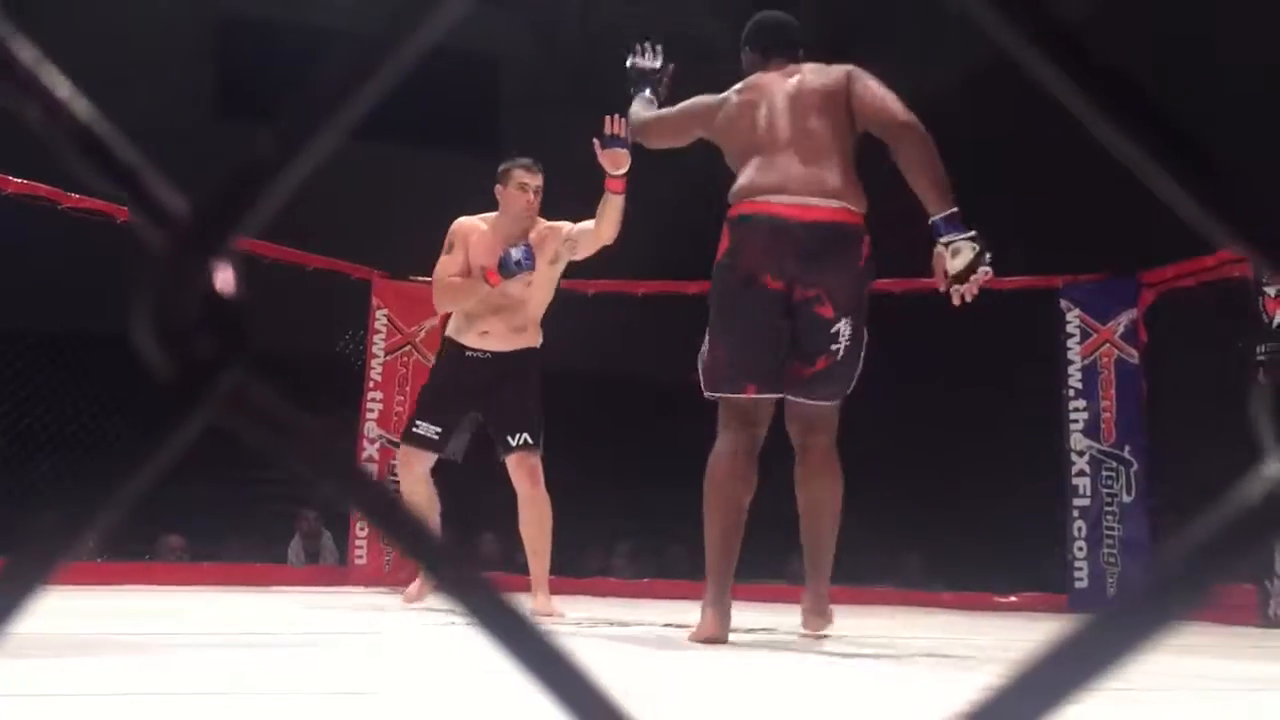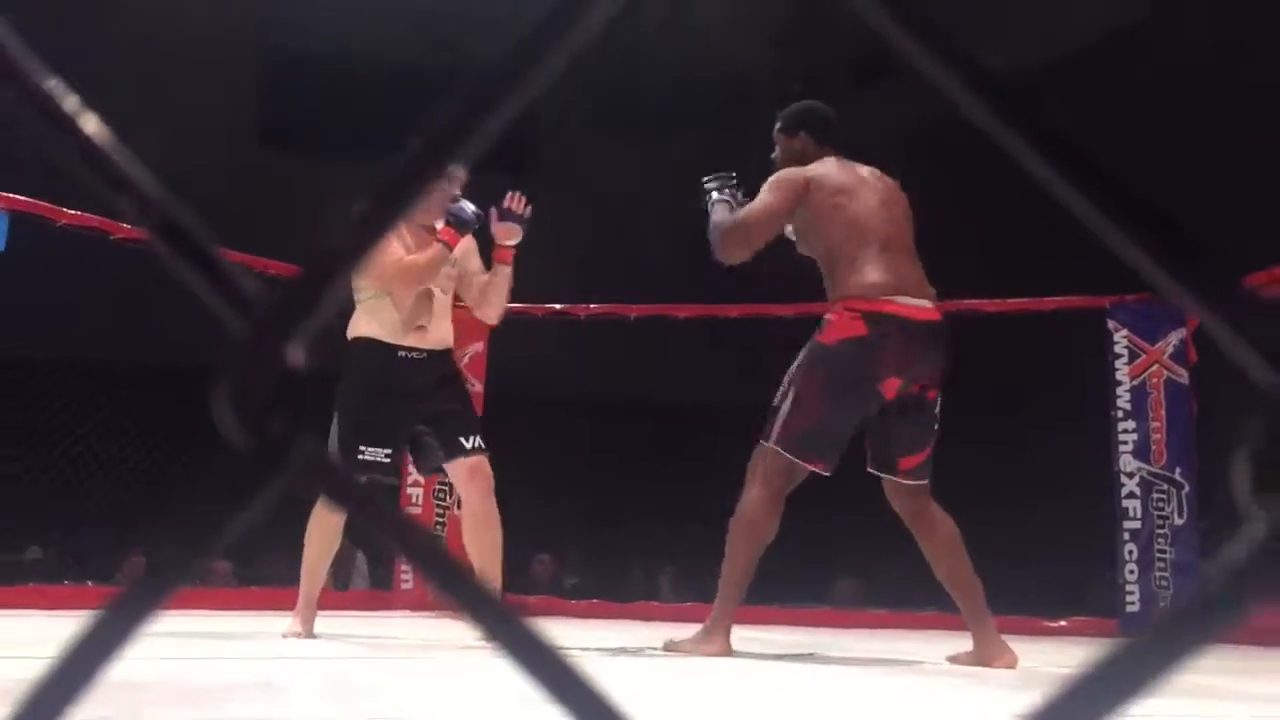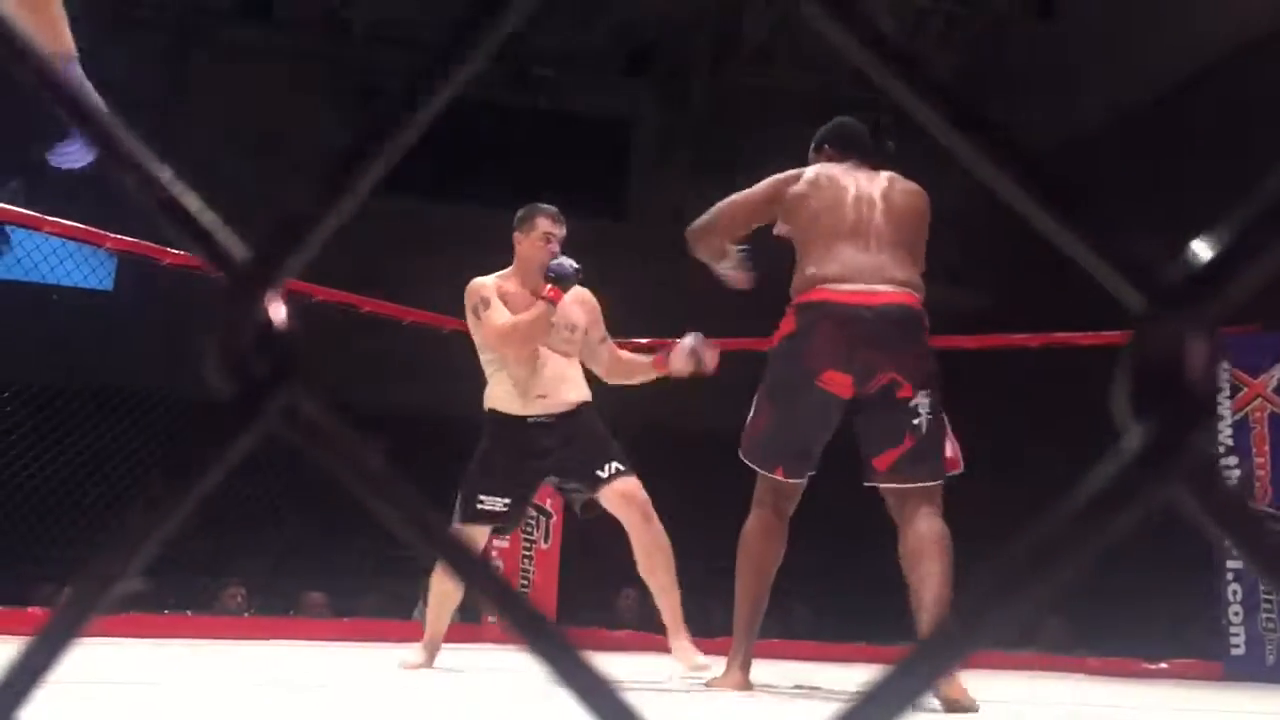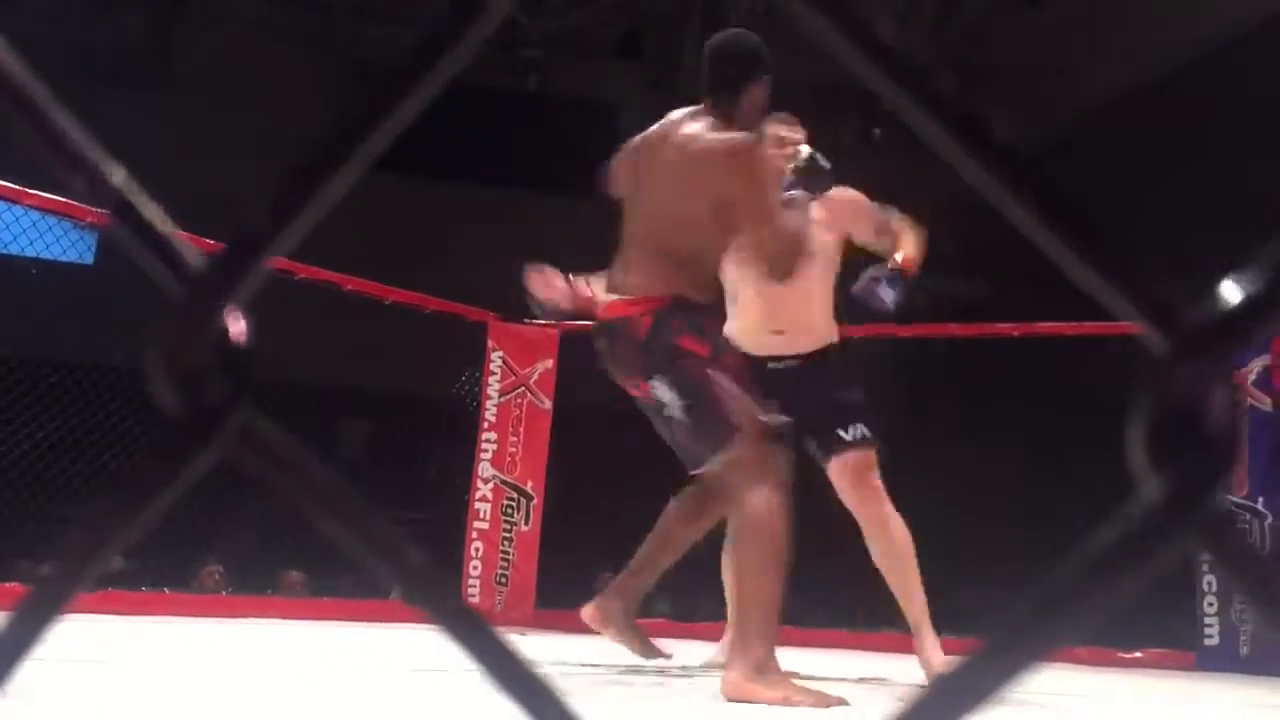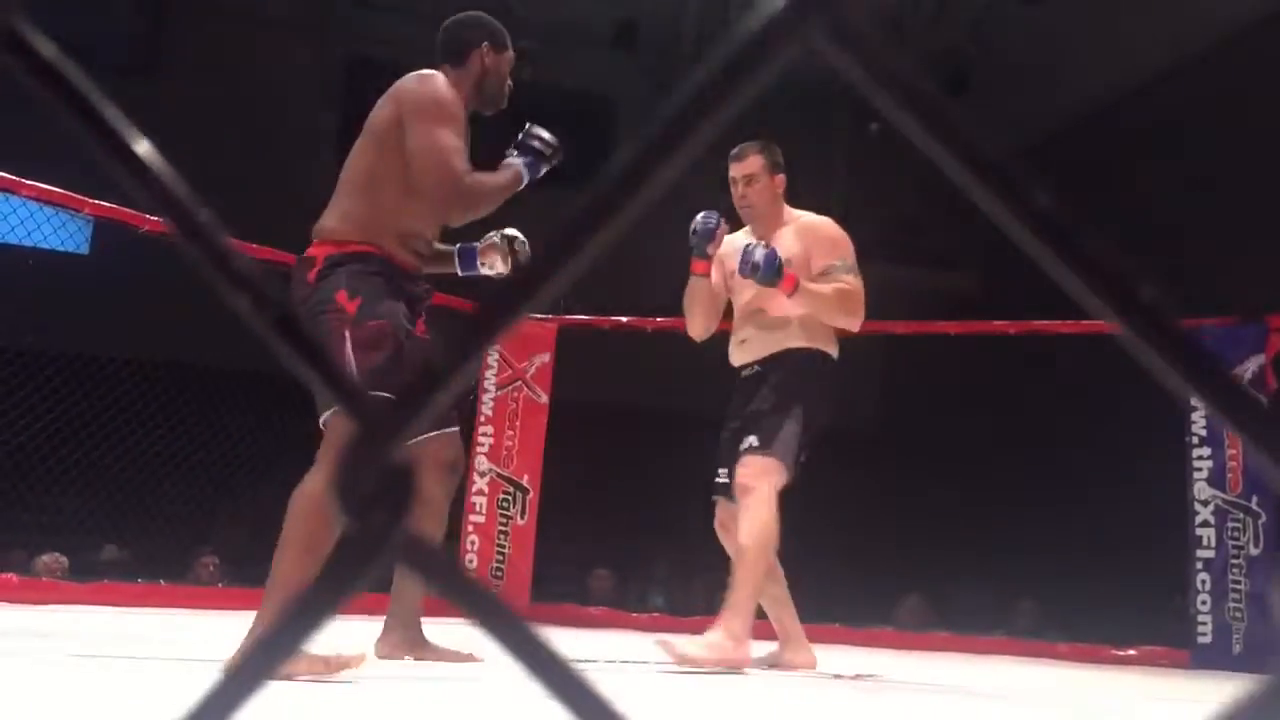
dt=1s
person 1, frame 1
left shoulder: (721, 105)
right shoulder: (843, 79)
left elbow: (641, 128)
right elbow: (904, 129)
left wrist: (644, 87)
right wrist: (950, 225)
left hip: (757, 233)
right hip: (837, 238)
left knee: (739, 424)
right knee: (815, 431)
left ankle: (716, 601)
right ankle: (816, 598)
person 1, frame 2
left shoulder: (798, 180)
right shoulder: (885, 187)
left elbow: (732, 246)
left wrist: (721, 203)
left hip: (864, 329)
right hip: (923, 334)
left knee: (769, 471)
right knee: (911, 496)
left ankle: (717, 629)
right ankle: (987, 637)
person 1, frame 3
left shoulder: (794, 182)
right shoulder: (912, 195)
left elbow: (703, 233)
left wrist: (726, 265)
left hip: (818, 325)
right hip: (898, 329)
left knee: (773, 497)
right knee: (918, 505)
left ankle: (736, 665)
person 1, frame 4
left shoulder: (675, 129)
right shoulder: (733, 151)
left elbow: (623, 181)
right elbow: (780, 263)
right wrist: (794, 219)
left hip: (649, 323)
right hip: (659, 327)
left knee: (726, 479)
right knee: (766, 473)
left ankle: (616, 605)
right ankle: (751, 663)
person 1, frame 5
left shoulder: (441, 108)
right shoulder: (428, 92)
right elbow: (451, 199)
left wrist: (473, 255)
right wrist: (518, 167)
left hip: (395, 288)
right hip: (350, 280)
left knee: (441, 462)
right knee: (354, 448)
left ankle: (403, 629)
right ankle: (268, 634)
person 2, frame 1
left shoulder: (558, 238)
right shoulder: (465, 230)
left elbow: (605, 232)
right elbow: (441, 299)
left wrist: (616, 174)
right wrist: (496, 275)
left hip: (514, 367)
right hip: (458, 360)
left knee: (526, 473)
right knee: (411, 462)
left ankle: (541, 591)
person 2, frame 2
left shoulder: (457, 236)
left elbow: (490, 312)
right elbow: (402, 280)
left wrist: (505, 247)
right wrist: (453, 237)
left hip: (437, 369)
right hip: (377, 363)
left knee: (477, 481)
right ankle: (305, 609)
person 2, frame 3
left shoulder: (580, 298)
right shoulder: (484, 291)
left elbow: (610, 366)
right elbow: (509, 345)
left wrist: (668, 362)
right wrist: (552, 296)
left hip: (575, 423)
right hip: (511, 430)
left knee: (636, 508)
right knee: (465, 540)
left ankle: (680, 637)
right ankle: (430, 644)
person 2, frame 4
left shoulder: (834, 207)
left elbow: (907, 235)
left wrist: (895, 271)
right wrist: (591, 296)
left hip: (816, 368)
right hip: (752, 372)
left knee: (862, 487)
left ankle: (925, 637)
right ankle: (738, 633)
person 2, frame 5
left shoulder: (818, 232)
right shoulder: (731, 249)
left elbow: (853, 315)
right elbow: (698, 329)
left wrist: (787, 279)
right wrist: (702, 260)
left hip: (797, 370)
right hip: (751, 382)
left knee: (755, 479)
right knee: (730, 523)
left ankle: (731, 636)
right ankle: (794, 642)
